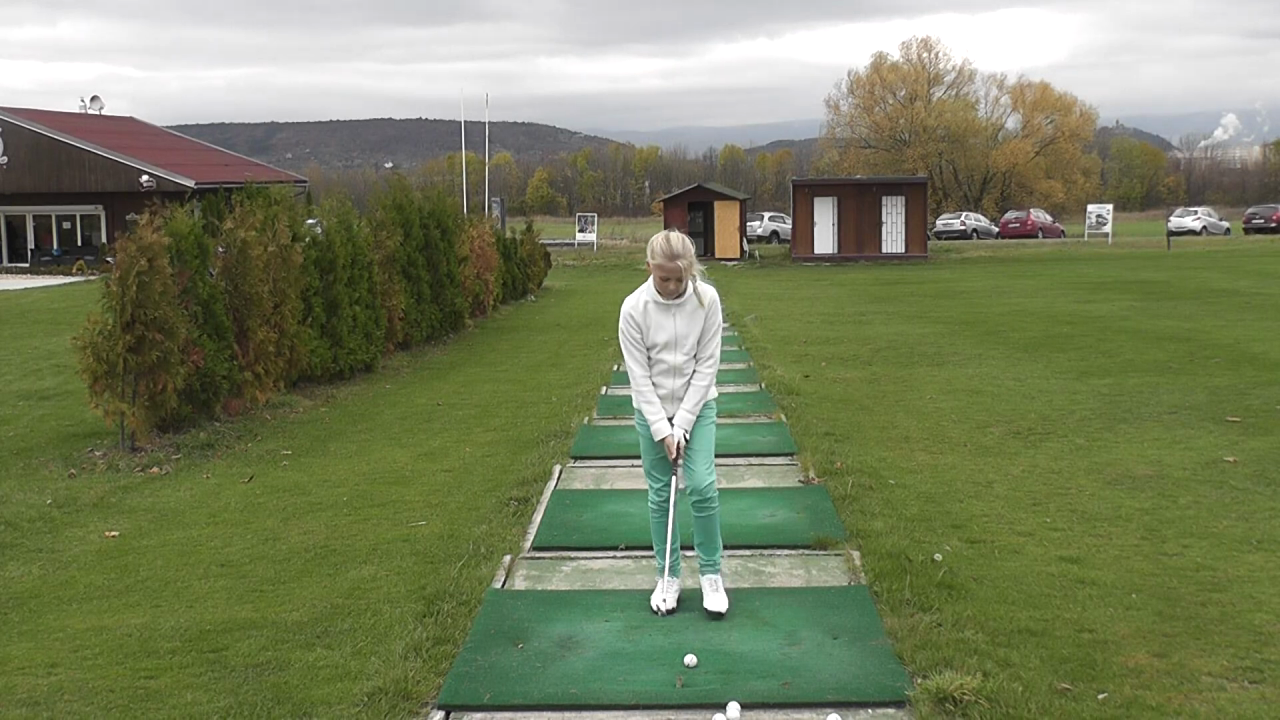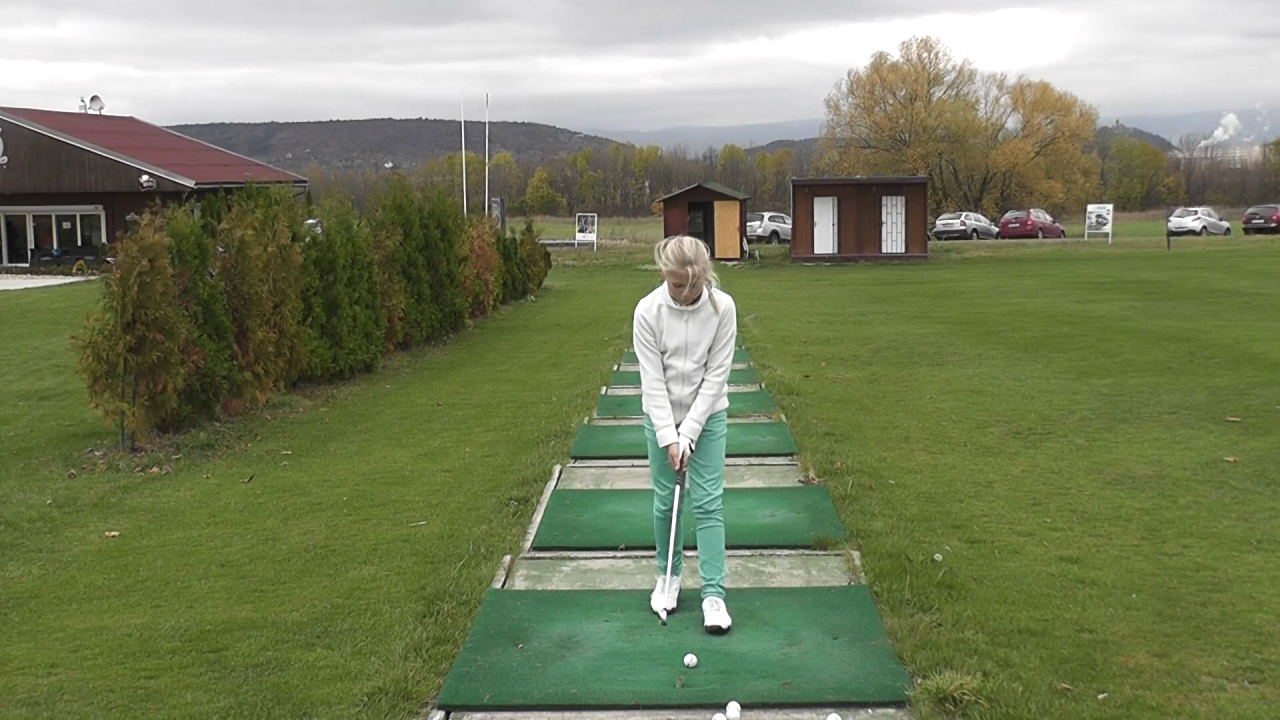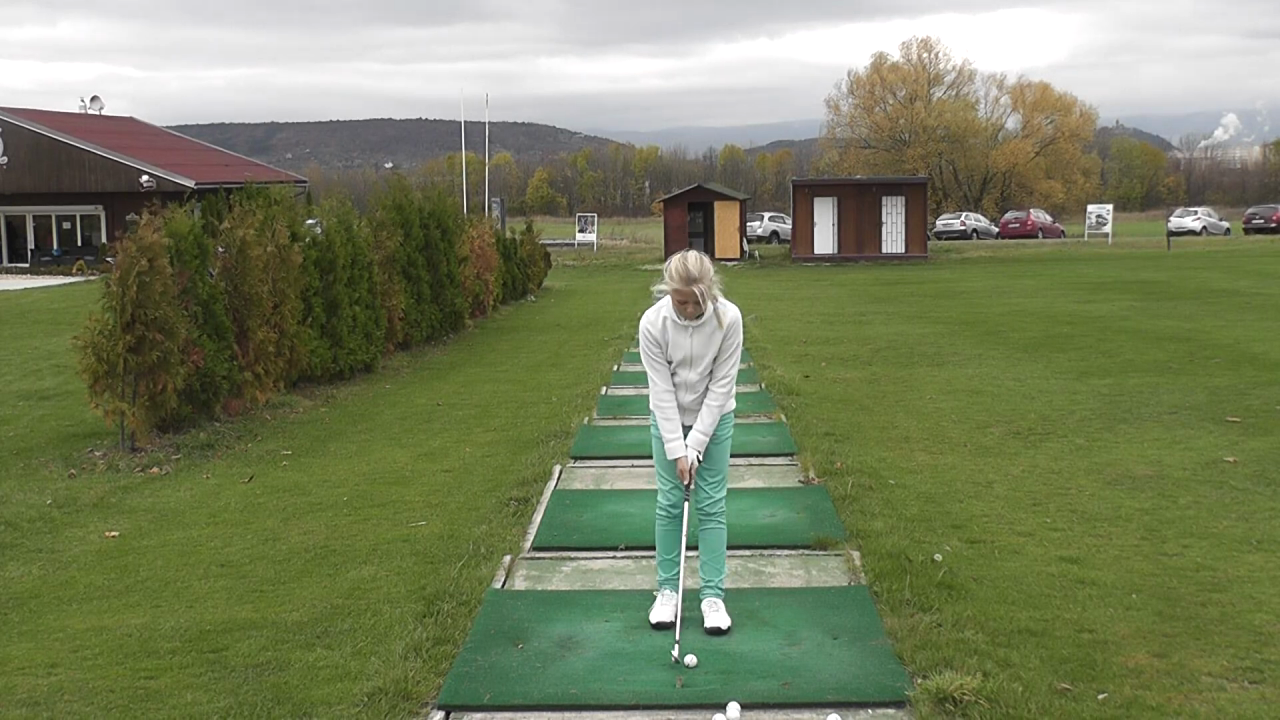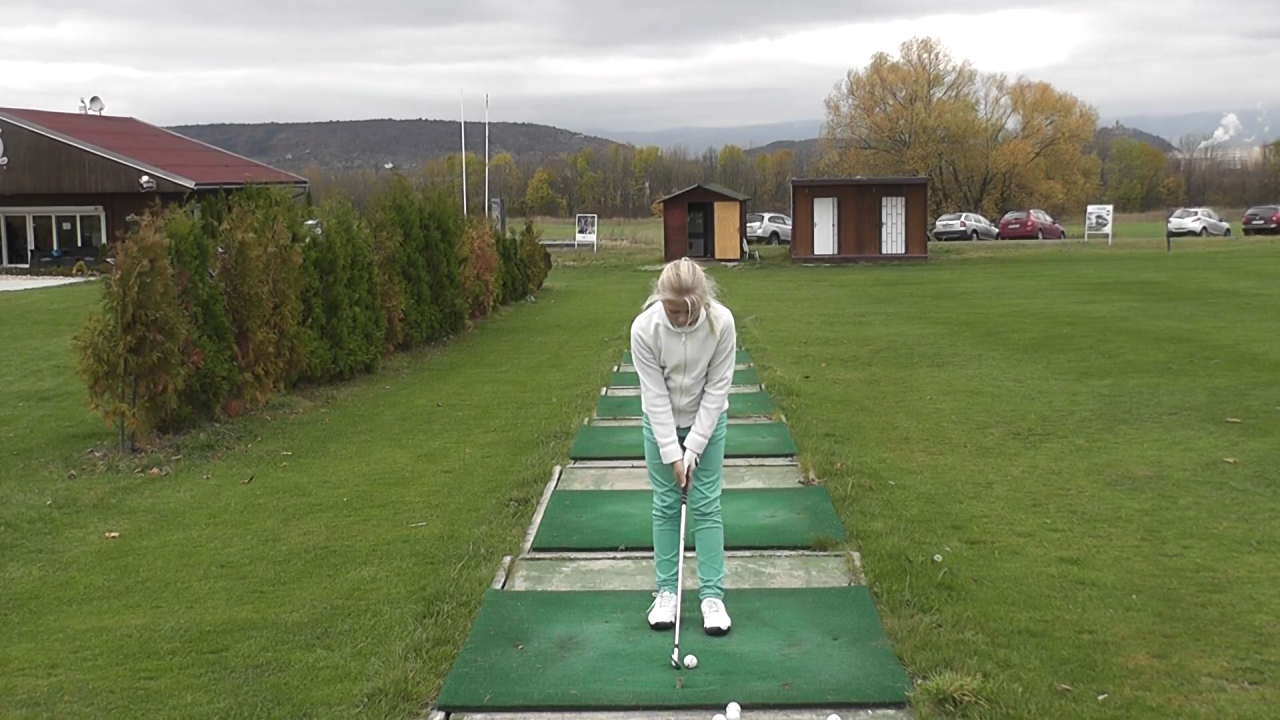
dt=0.3s
person 1, frame 1
left shoulder: (707, 299)
right shoulder: (634, 308)
left elbow: (707, 365)
right elbow: (639, 374)
left wrist: (683, 423)
right wrist: (662, 429)
left hip: (698, 406)
right hip: (652, 411)
left knee: (702, 486)
right knee: (660, 495)
left ankle: (711, 572)
right ankle: (668, 576)
person 1, frame 2
left shoulder: (723, 308)
right shoulder: (647, 311)
left elbow: (716, 375)
right elbow: (652, 379)
left wrist: (688, 433)
right wrist: (669, 437)
left hip: (708, 416)
right hip: (661, 416)
left knee: (708, 502)
right knee: (667, 501)
left ankle: (713, 593)
right ankle: (670, 574)
person 1, frame 3
left shoulder: (729, 318)
right shoulder: (652, 322)
left elbow: (721, 385)
right elbow: (662, 389)
left wrist: (696, 445)
right wrist: (677, 449)
left hip: (714, 418)
right hip: (668, 418)
left knee: (711, 504)
right knee: (670, 504)
left ankle: (712, 594)
right ankle: (668, 587)
person 1, frame 4
left shoulder: (722, 322)
right shoulder: (644, 328)
left elbow: (718, 387)
right elbow: (656, 394)
left wrist: (694, 448)
right wrist: (672, 453)
left hip: (708, 420)
right hip: (661, 421)
left knee: (707, 504)
right knee: (666, 504)
left ankle: (712, 594)
right ankle: (666, 591)
